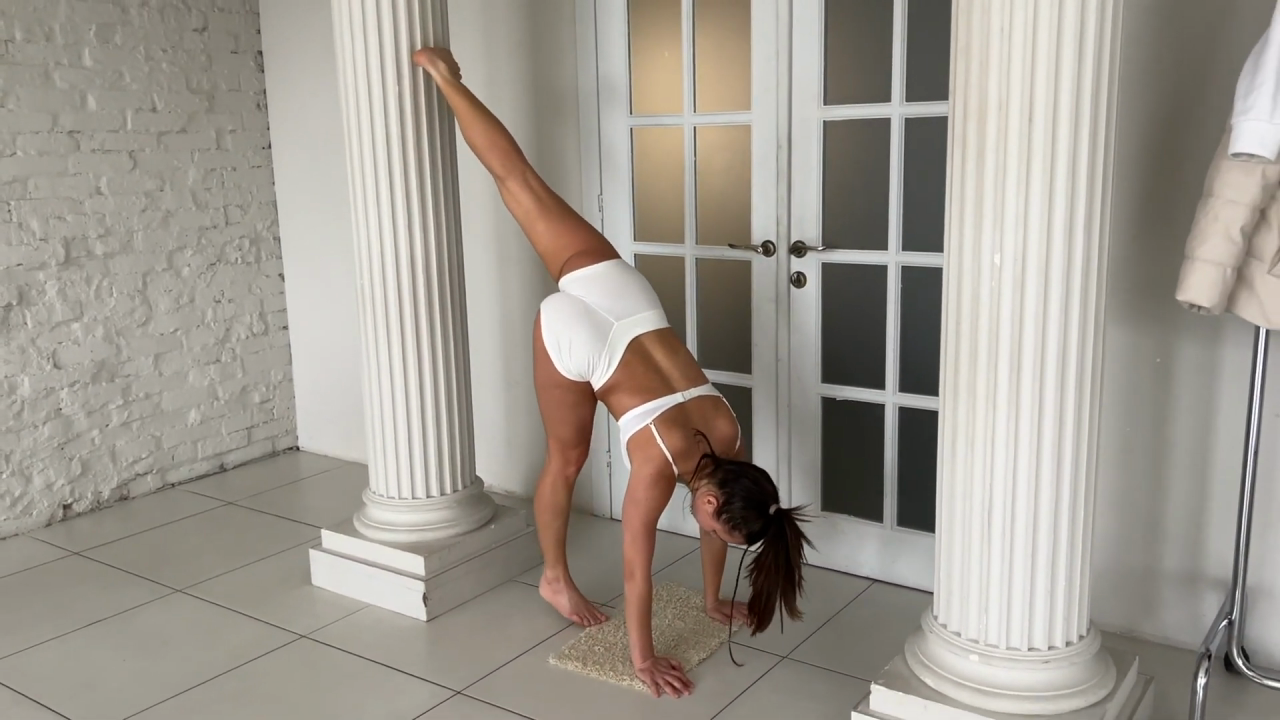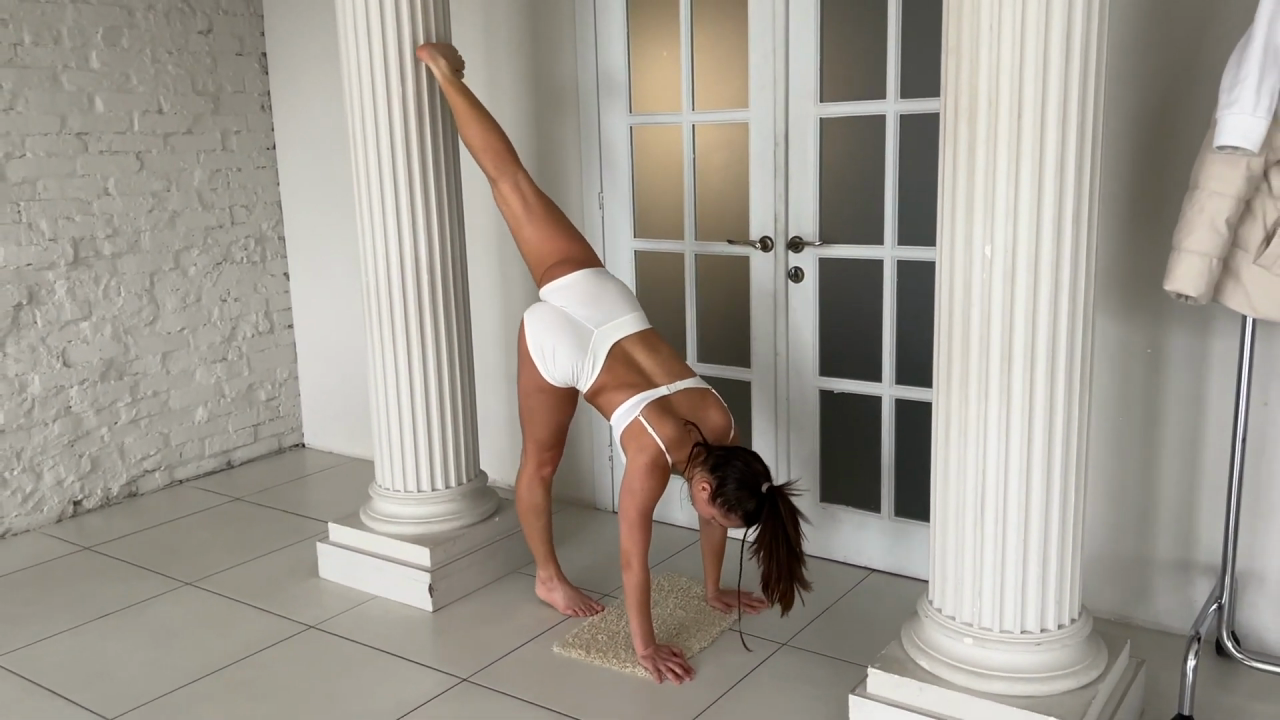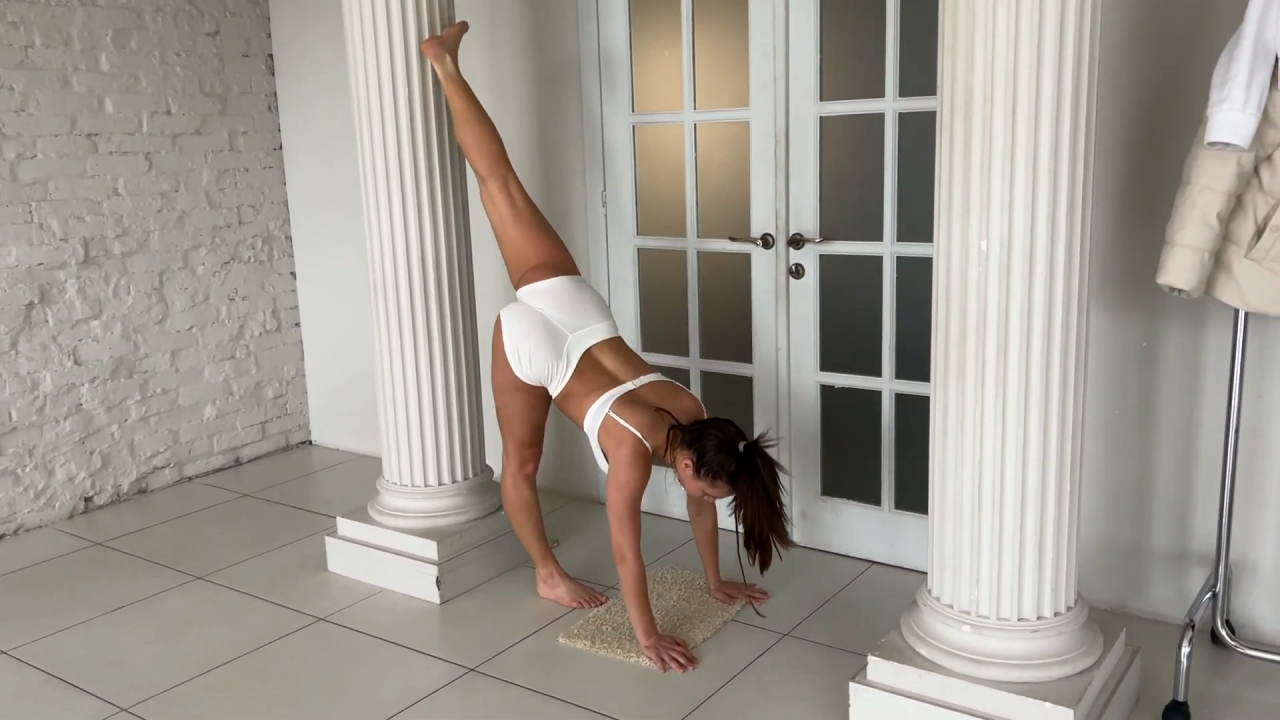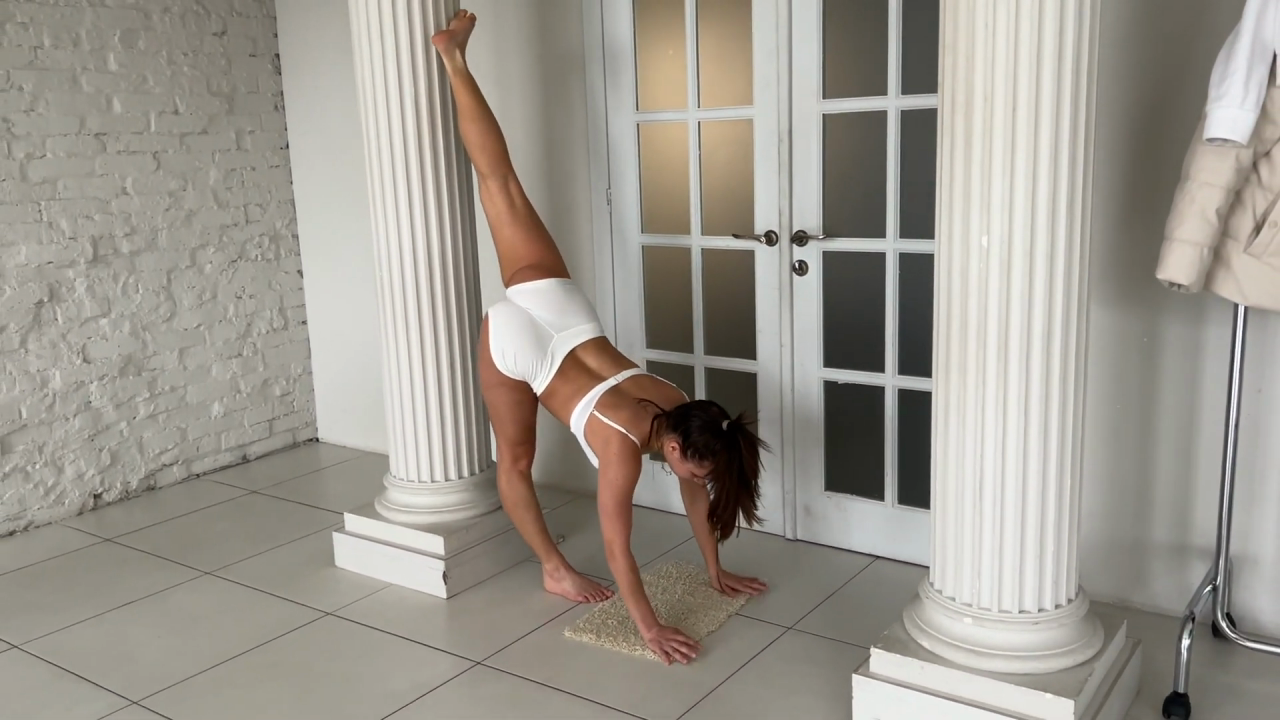
dt=0.3s
person 1, frame 1
left shoulder: (726, 443)
right shoulder: (659, 466)
left elbow: (714, 530)
right elbow: (636, 572)
left wrist: (714, 600)
right wrist: (643, 660)
left hip: (615, 290)
right hip: (576, 333)
left knee: (522, 182)
right knee: (565, 461)
left ankle: (445, 73)
person 1, frame 2
left shoulder: (720, 432)
right shoulder: (654, 457)
left elbow: (712, 519)
right elbow: (633, 561)
left wrist: (715, 590)
right wrist: (645, 647)
left hip: (599, 300)
right hip: (561, 338)
left knee: (514, 183)
right knee: (541, 463)
left ankle: (445, 68)
person 1, frame 3
left shoulder: (694, 424)
right shoulder: (635, 450)
left elbow: (700, 510)
right elbow: (626, 553)
left wrist: (716, 582)
right wrist: (648, 638)
left hip: (569, 304)
right hip: (533, 340)
left knee: (502, 184)
right knee: (521, 463)
left ankle: (448, 65)
person 1, frame 4
left shoulder: (679, 413)
right shoulder: (624, 446)
left elbow: (696, 498)
right elbow: (618, 547)
left wrist: (717, 572)
right wrist: (650, 629)
left hip: (554, 303)
right hip: (516, 337)
left knee: (502, 184)
right knee: (516, 461)
left ankle: (455, 58)
